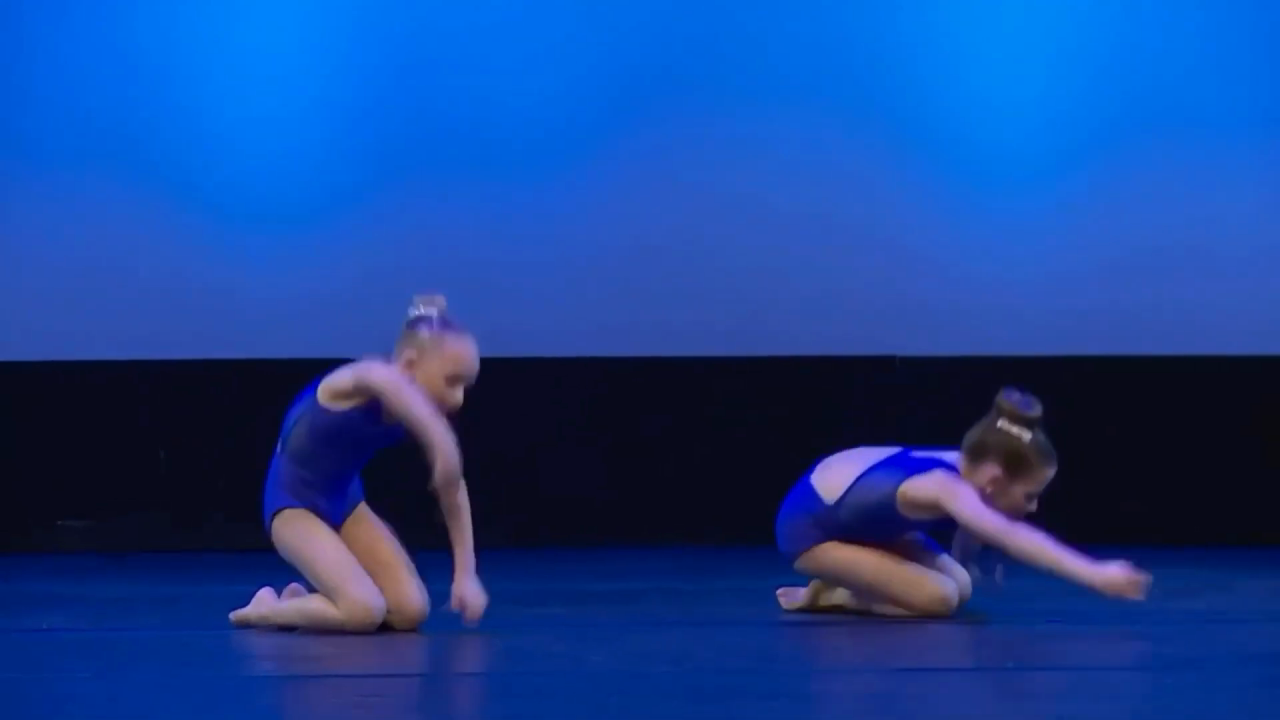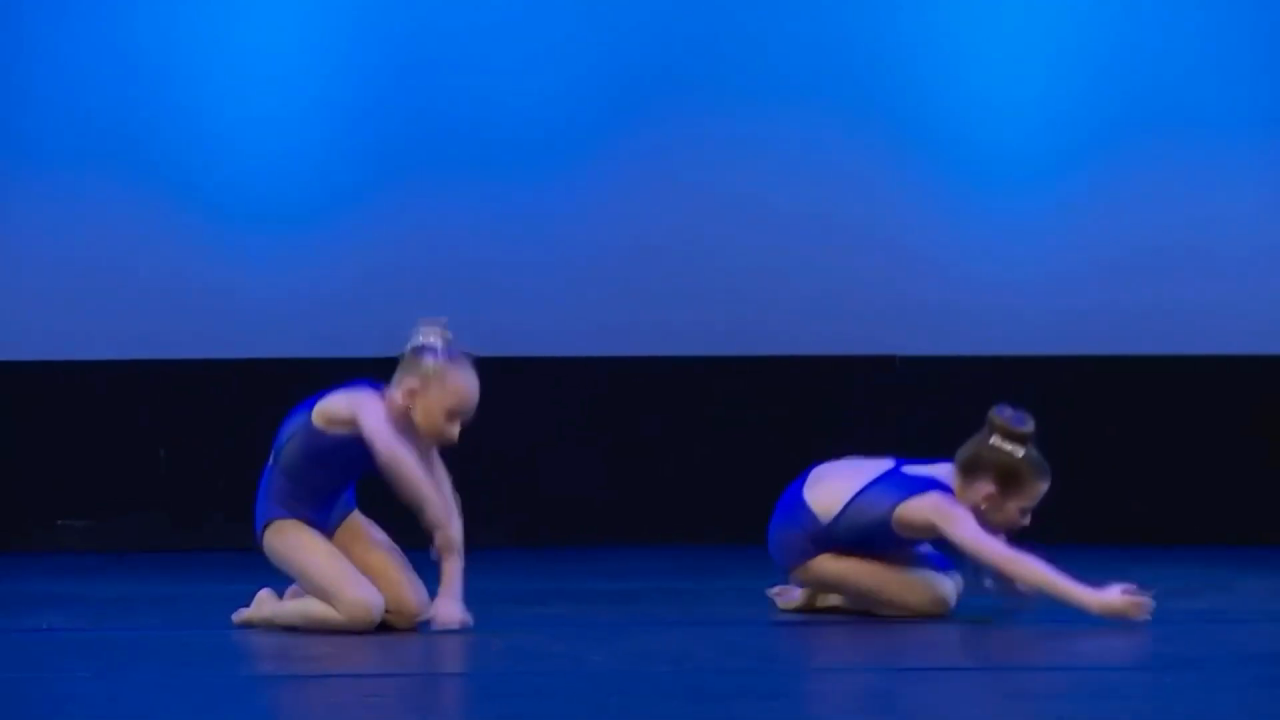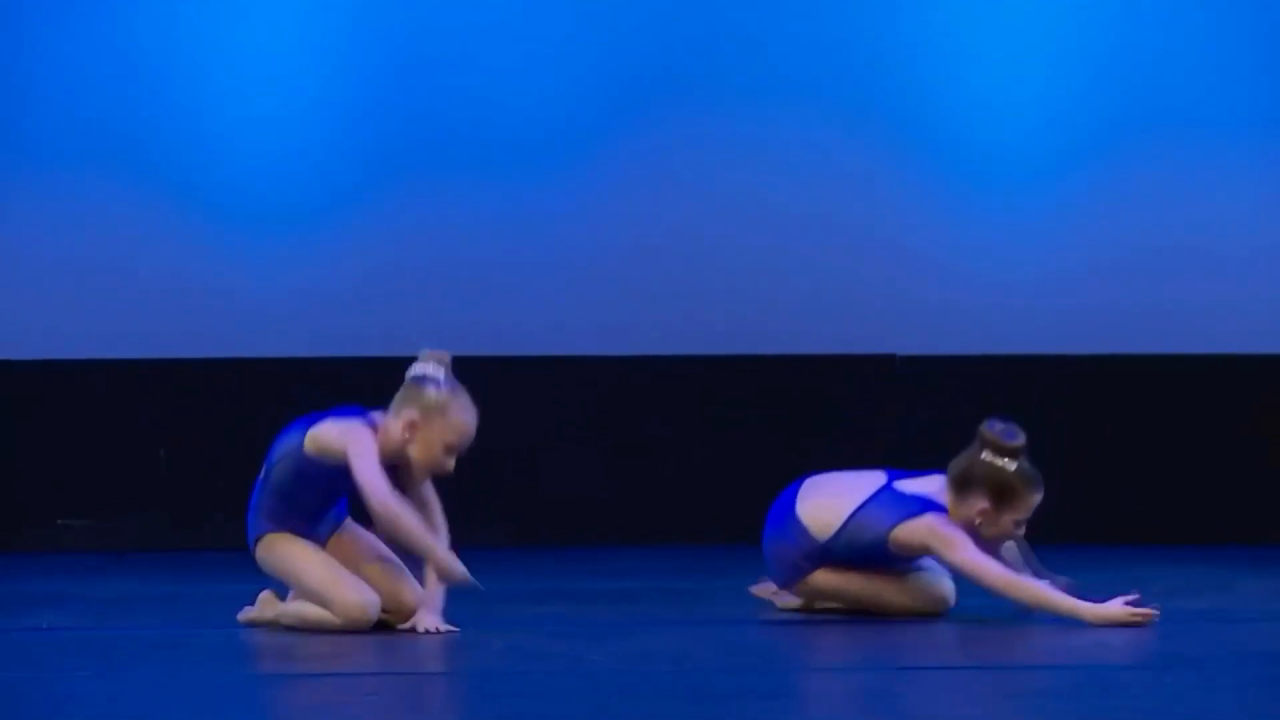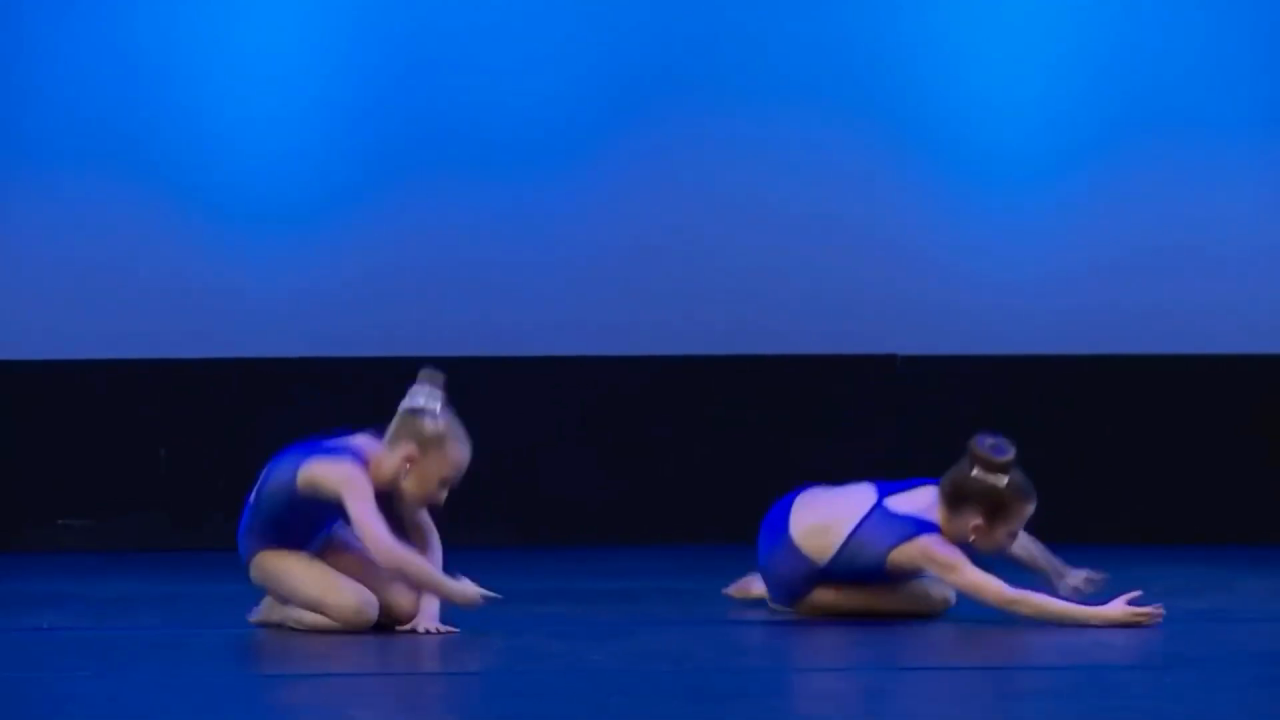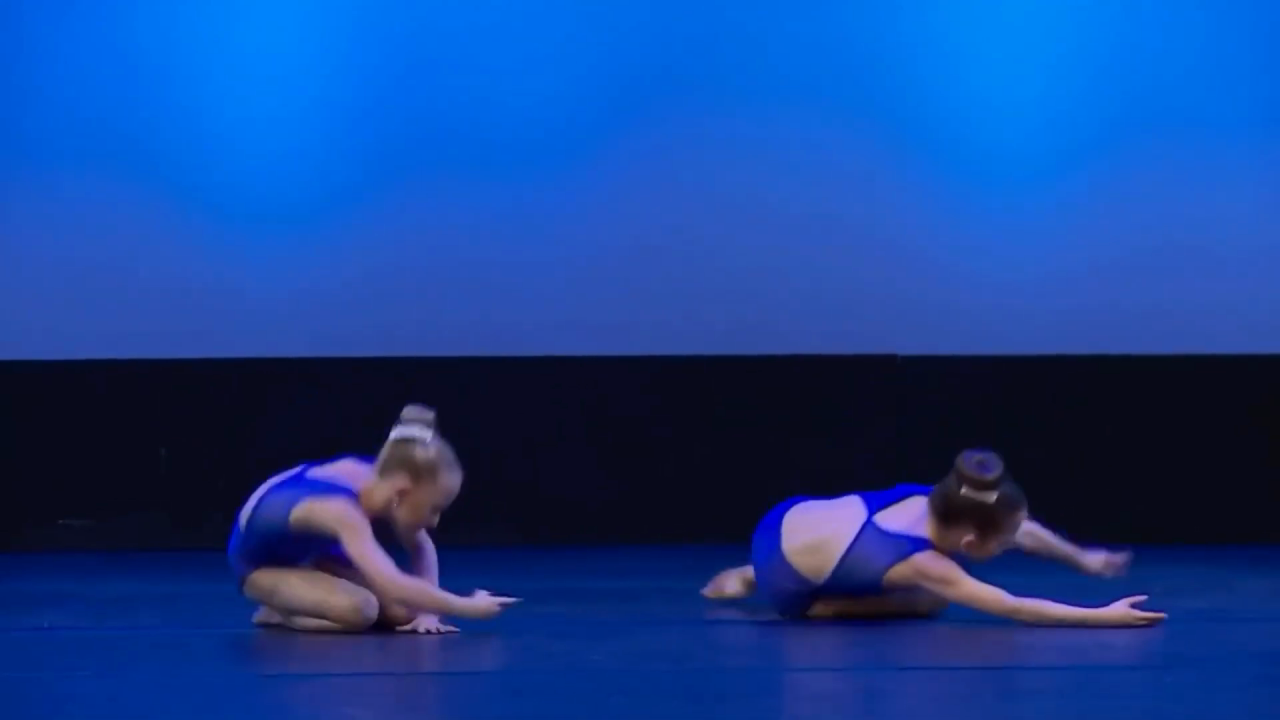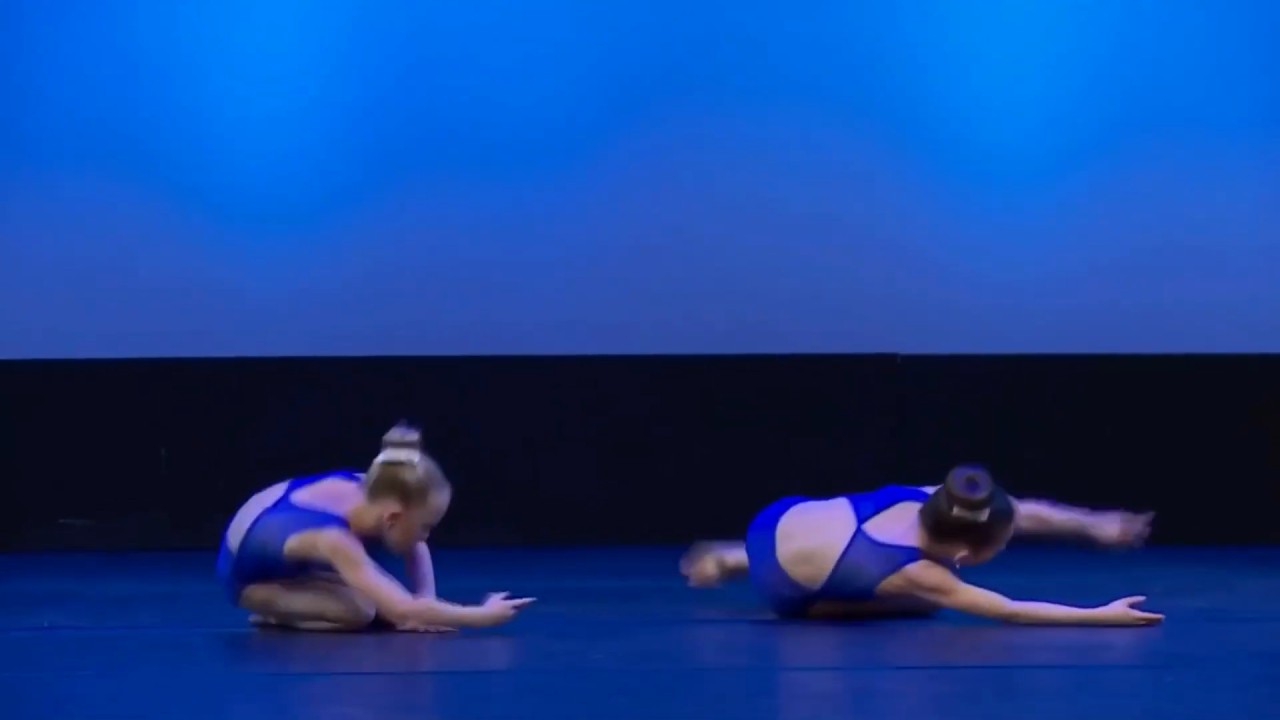
dt=0.1s
person 1, frame 1
left shoulder: (968, 480)
right shoulder: (944, 487)
left elbow: (976, 531)
right elbow: (1011, 535)
left wrist: (956, 563)
right wrist: (1093, 574)
left hip: (855, 518)
right hip: (810, 530)
left knee: (958, 586)
right knee: (941, 599)
left ankle: (842, 583)
right ankle: (828, 597)
person 1, frame 2
left shoulder: (959, 482)
right shoulder: (939, 508)
left elbow: (993, 539)
right elbow: (1009, 562)
right wrist: (1092, 598)
right hip: (801, 538)
left knee: (947, 585)
right knee: (937, 597)
left ankle: (824, 580)
right ankle: (820, 595)
person 1, frame 3
left shoulder: (952, 493)
right shoulder: (934, 528)
left elbow: (999, 542)
right elbow: (1008, 584)
left wrist: (1038, 577)
right wrist: (1094, 612)
right hip: (792, 551)
left knee: (937, 584)
right knee: (936, 598)
left ankle: (812, 587)
right ankle: (809, 594)
person 1, frame 4
left shoulder: (941, 495)
right shoulder: (929, 547)
left elbow: (1014, 535)
right elbow: (1011, 599)
left wrist: (1062, 573)
right wrist: (1099, 615)
left hip: (793, 512)
right hip: (791, 572)
right knee: (936, 598)
person 1, frame 5
left shoulder: (929, 503)
right shoulder: (923, 563)
left elbow: (1017, 527)
right elbow: (1011, 607)
left wrist: (1083, 558)
right wrist: (1099, 615)
left hip: (785, 522)
right hip: (784, 587)
right knee: (931, 600)
person 1, frame 6
left shoulder: (922, 498)
right shoulder: (918, 572)
left elbow: (1022, 512)
right elbow: (1010, 610)
left wrist: (1094, 523)
right wrist: (1101, 616)
left hip: (778, 522)
right hip: (781, 591)
right knee: (924, 601)
left ankle: (732, 558)
person 2, frame 1
left shoulder: (420, 410)
right shoulder: (362, 381)
left elbow: (453, 487)
right elbow: (389, 384)
left wrist: (465, 572)
right wrist: (441, 442)
left hip: (345, 500)
right hip: (294, 502)
left knee: (411, 612)
right knee: (365, 612)
left ankle: (301, 600)
right ankle: (268, 609)
person 2, frame 2
left shoulder: (414, 428)
right shoulder: (364, 405)
left elbow: (446, 503)
right elbow: (390, 453)
left wrist: (451, 591)
right wrist: (442, 522)
left hip: (336, 513)
right hip: (284, 516)
left knee: (409, 612)
right knee: (363, 609)
left ankle: (305, 595)
right ankle: (269, 609)
person 2, frame 3
left shoulder: (410, 449)
right shoulder: (355, 436)
left elbow: (435, 523)
right elbow: (383, 505)
left wrist: (432, 604)
right wrist: (441, 560)
left hip: (327, 521)
right hip: (278, 530)
left knee: (409, 607)
right knee: (361, 610)
left ankle: (309, 598)
right ankle: (272, 609)
person 2, frame 4
right shoulder: (351, 476)
left elbow: (426, 539)
right elbow: (388, 555)
left wrist: (428, 604)
right wrist: (452, 590)
left hip: (316, 531)
right hip: (268, 546)
left knee: (404, 609)
right knee: (361, 612)
left ankle: (298, 599)
right ankle: (280, 610)
person 2, frame 5
left shoulder: (370, 478)
right shoulder: (343, 512)
left elbow: (422, 550)
right elbow: (396, 587)
left wrist: (427, 611)
right wrist: (467, 607)
left hip: (306, 546)
right hip: (260, 566)
left knee: (404, 612)
right knee: (360, 611)
left ankle: (294, 603)
right ankle: (279, 613)
person 2, frame 6
left shoulder: (359, 486)
right shoulder: (329, 538)
left elbow: (417, 552)
right elbow: (402, 610)
left wrist: (425, 606)
right wrist: (482, 615)
right hip: (250, 577)
left knee: (390, 600)
right knee: (360, 613)
right ankle: (280, 610)
